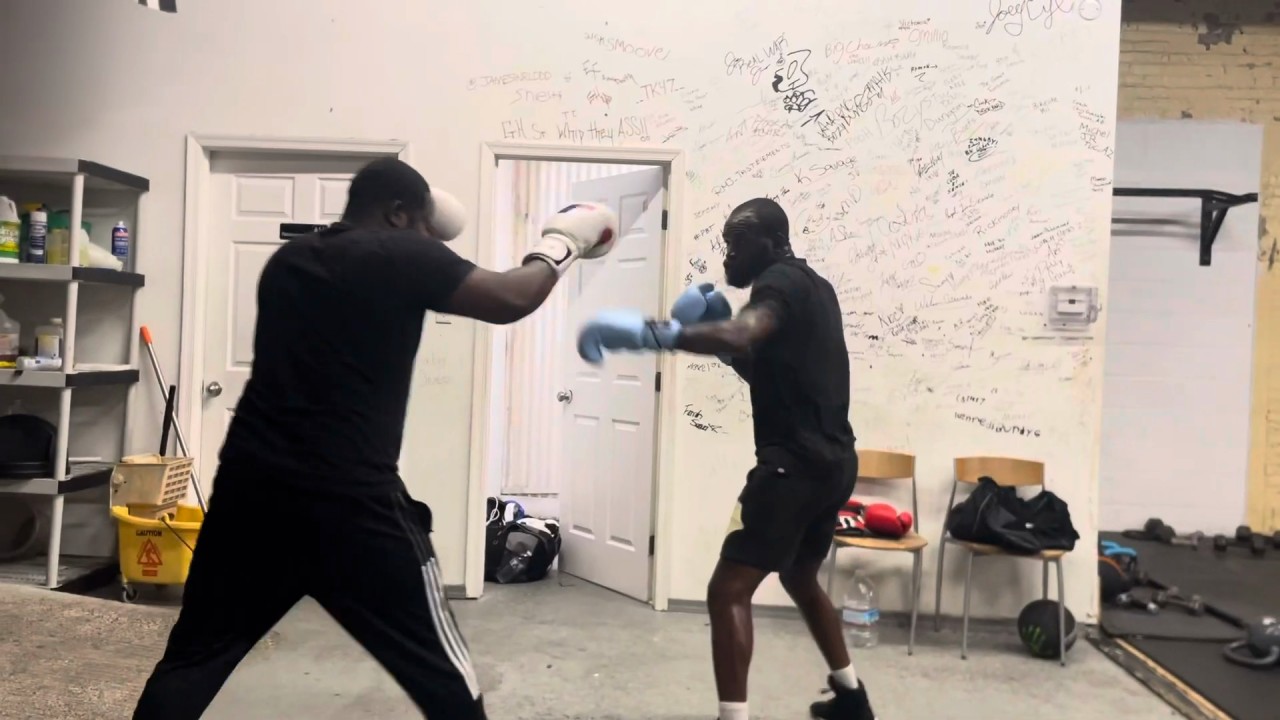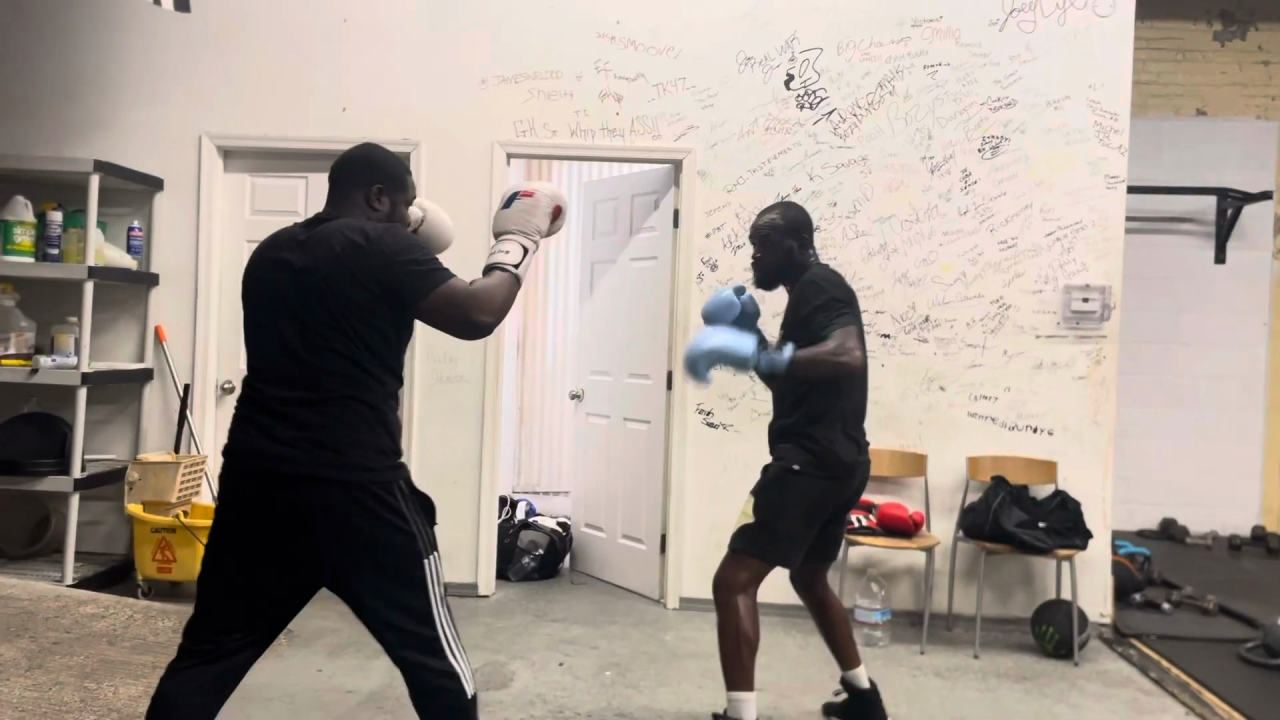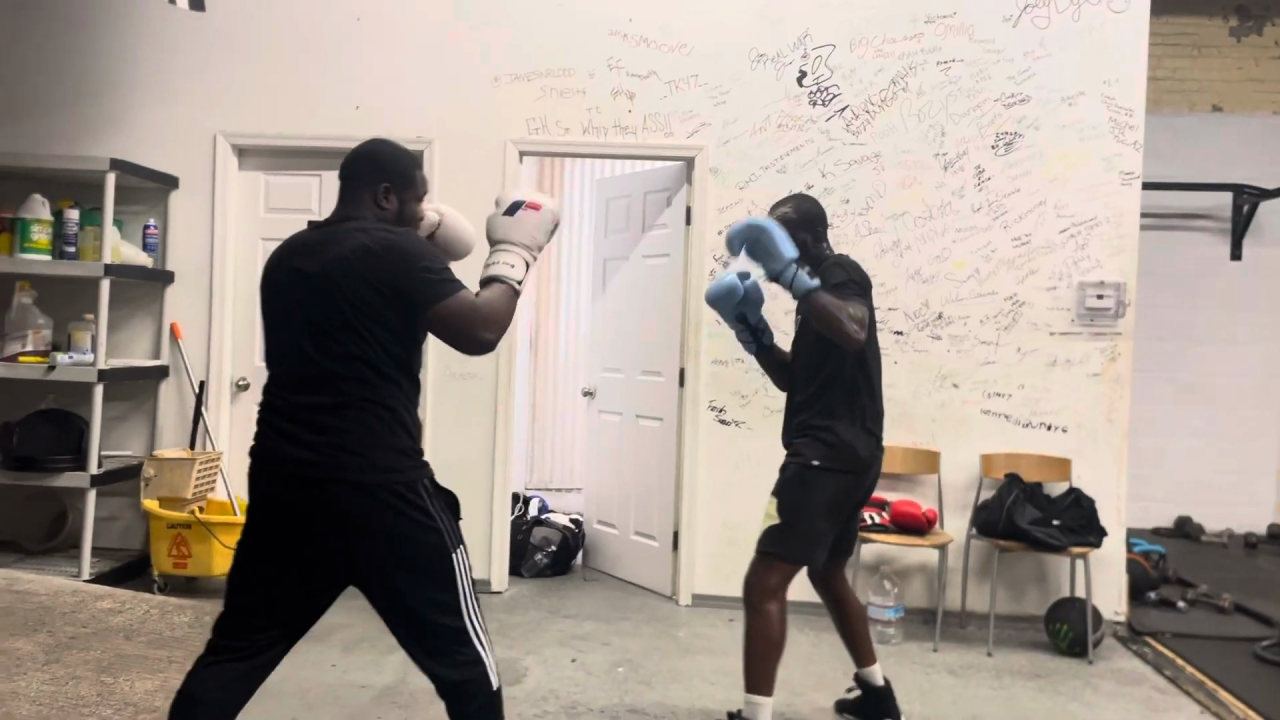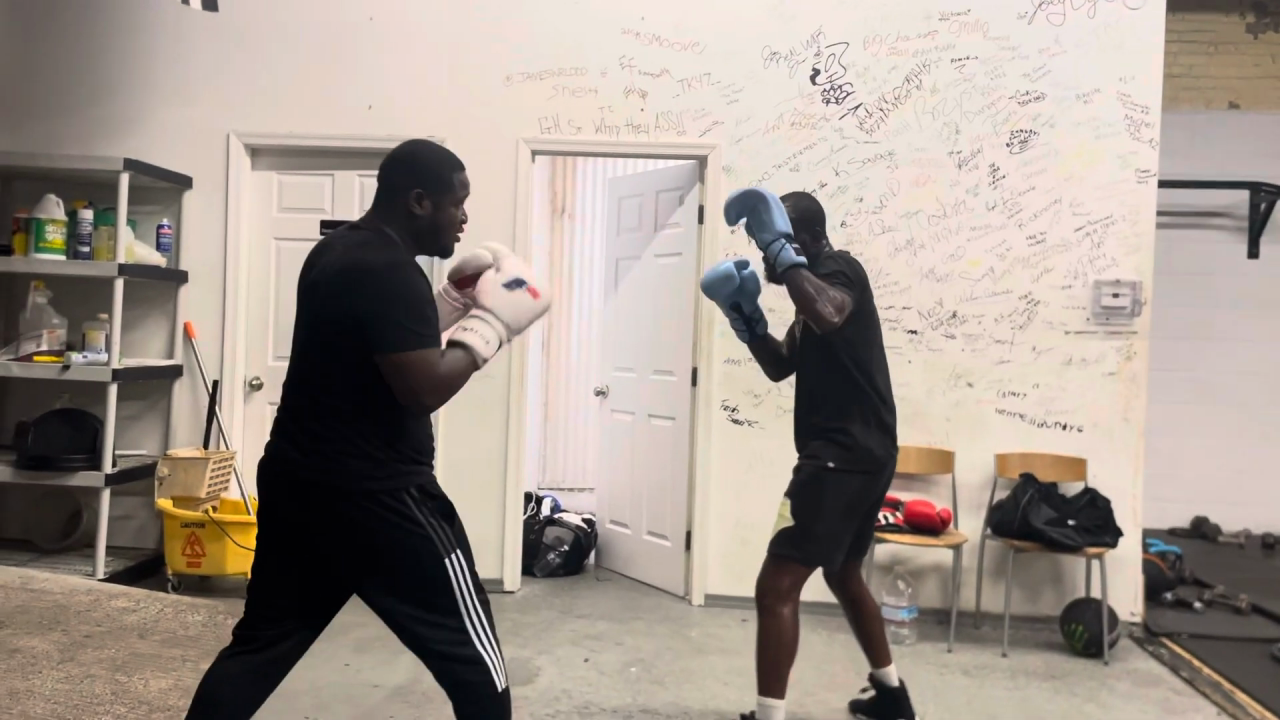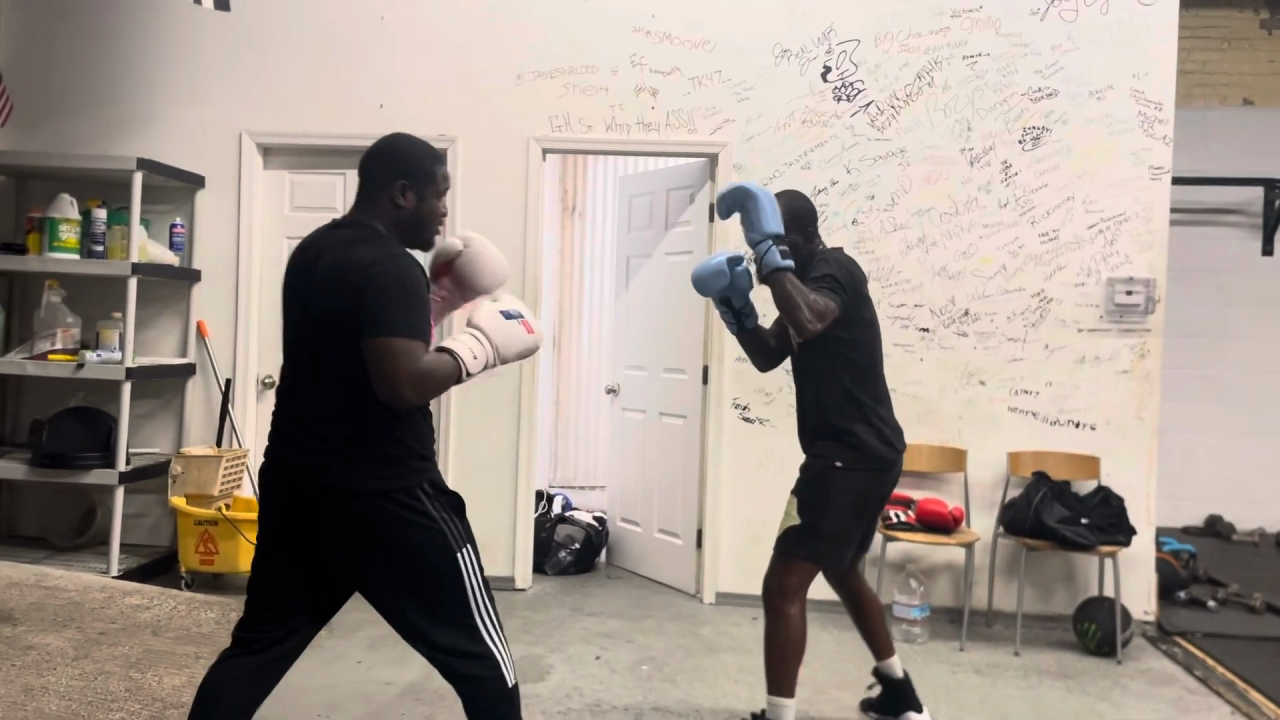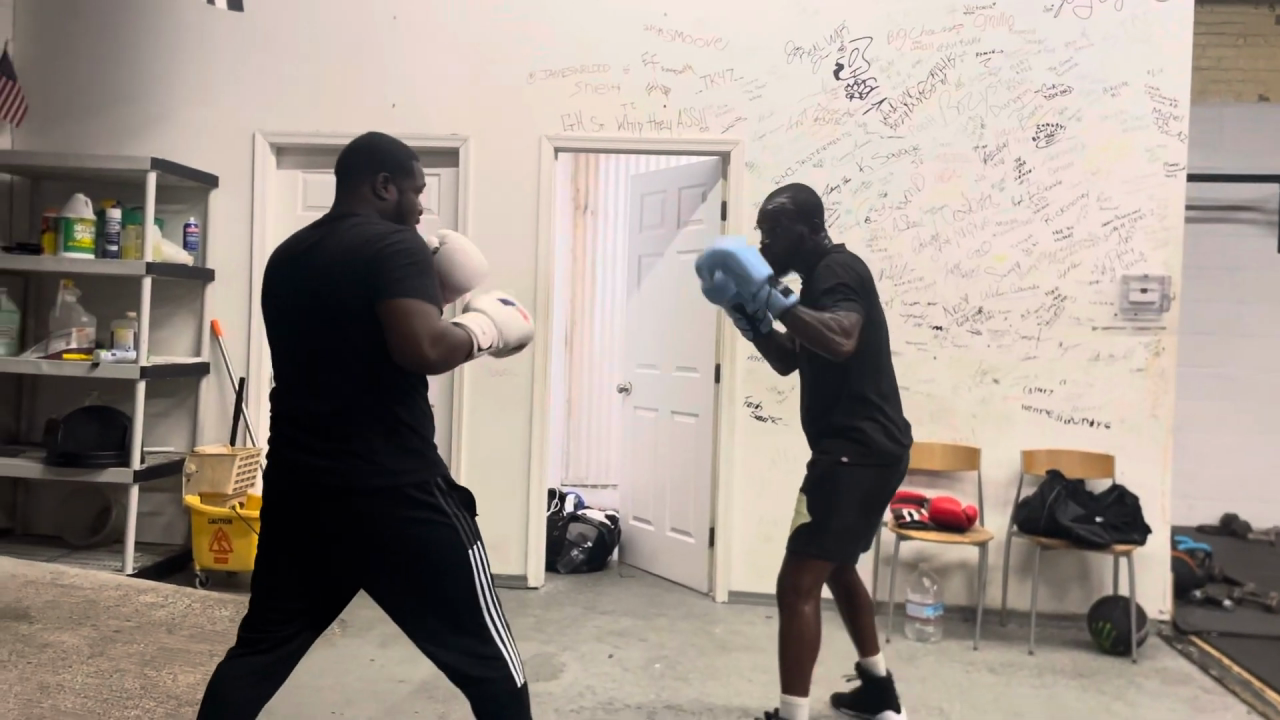
dt=0.2s
person 1, frame 1
left shoulder: (286, 260)
right shoulder: (400, 256)
right elbow: (507, 299)
right wrist: (561, 243)
left hip: (249, 483)
right hip: (346, 497)
left knee: (195, 653)
right knee: (438, 666)
person 1, frame 2
left shoulder: (271, 254)
right shoulder: (383, 247)
right elbow: (476, 315)
right wrist: (516, 241)
left hip: (255, 479)
right hip: (354, 487)
left knee: (209, 651)
right knee: (432, 660)
person 1, frame 3
left shoulder: (287, 257)
right shoulder: (395, 252)
right elbow: (477, 335)
right wrist: (514, 251)
left hip: (284, 479)
right hip: (382, 485)
left knee: (239, 646)
right knee: (462, 658)
person 1, frame 4
left shoulder: (335, 252)
right shoulder: (391, 271)
right elbow: (423, 387)
left wrist: (452, 306)
right wrist: (492, 322)
left hip: (297, 483)
right hip: (379, 495)
left knee: (259, 646)
right knee: (470, 657)
person 1, frame 5
left shoulder: (313, 251)
right shoulder: (390, 265)
right elbow: (402, 385)
left wrist: (441, 297)
right wrist: (482, 343)
left hip: (295, 484)
right hip: (388, 494)
left knee: (257, 647)
right knee: (478, 657)
person 1, frame 6
left shoulder: (285, 257)
right shoulder: (392, 246)
right elbow: (423, 350)
right wrist: (485, 326)
left hip: (297, 485)
right hip: (396, 488)
left knee: (261, 647)
right knee: (486, 658)
person 2, frame 1
left shoulder: (781, 281)
right shoulder: (810, 286)
left elbow: (746, 333)
left wrist: (646, 332)
right wrist: (720, 328)
left hip: (794, 465)
right hip: (831, 461)
left knee: (730, 590)
right knee: (800, 578)
person 2, frame 2
left shoulder: (822, 288)
right shoulder: (810, 294)
left elbow: (848, 358)
right elbow: (796, 384)
left wrist: (760, 355)
right wrist: (747, 339)
left hip: (809, 462)
right hip: (839, 462)
left knee: (734, 581)
right knee: (809, 577)
person 2, frame 3
left shoulder: (842, 274)
right shoulder: (818, 285)
left elbow: (853, 330)
right elbow: (790, 376)
left wrist: (791, 273)
right wrist: (750, 327)
left hip: (826, 457)
right hip: (847, 456)
left knee: (764, 585)
right knee: (827, 573)
person 2, frame 4
left shoulder: (839, 269)
right shoulder: (818, 279)
left elbow: (826, 316)
right elbow: (780, 366)
left wrist: (779, 250)
right wrist: (745, 315)
left hip: (841, 457)
right hip: (861, 456)
left knee: (777, 586)
right knee: (843, 575)
person 2, frame 5
left shoulder: (833, 270)
right shoulder: (816, 276)
left elbow: (807, 323)
right elbow: (768, 354)
left wrist: (766, 250)
right wrist: (735, 306)
left hip: (847, 456)
right hip: (865, 452)
left knee: (784, 585)
right knee: (843, 570)
person 2, frame 6
left shoulder: (840, 271)
right shoulder: (818, 277)
left elbow: (841, 341)
right elbow: (789, 359)
left wrist: (766, 293)
right wrist: (748, 312)
left hip: (857, 452)
right hip: (868, 449)
left knee: (799, 583)
right knee: (837, 566)
